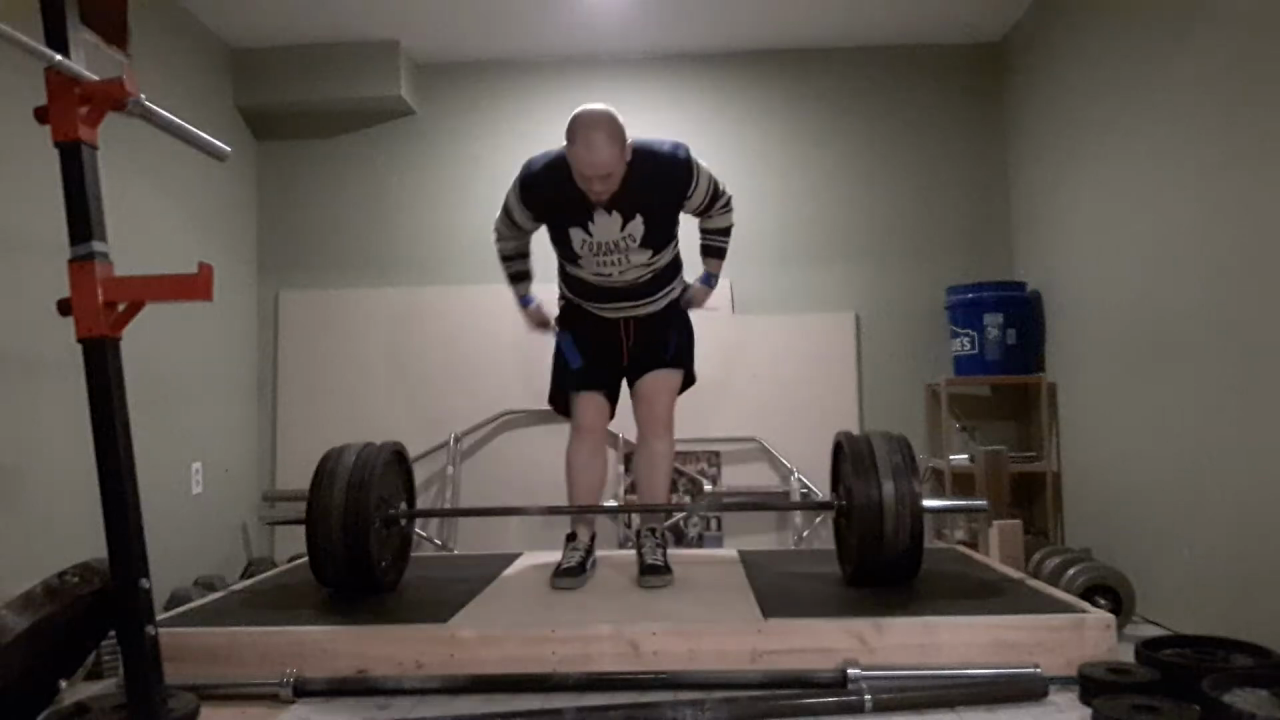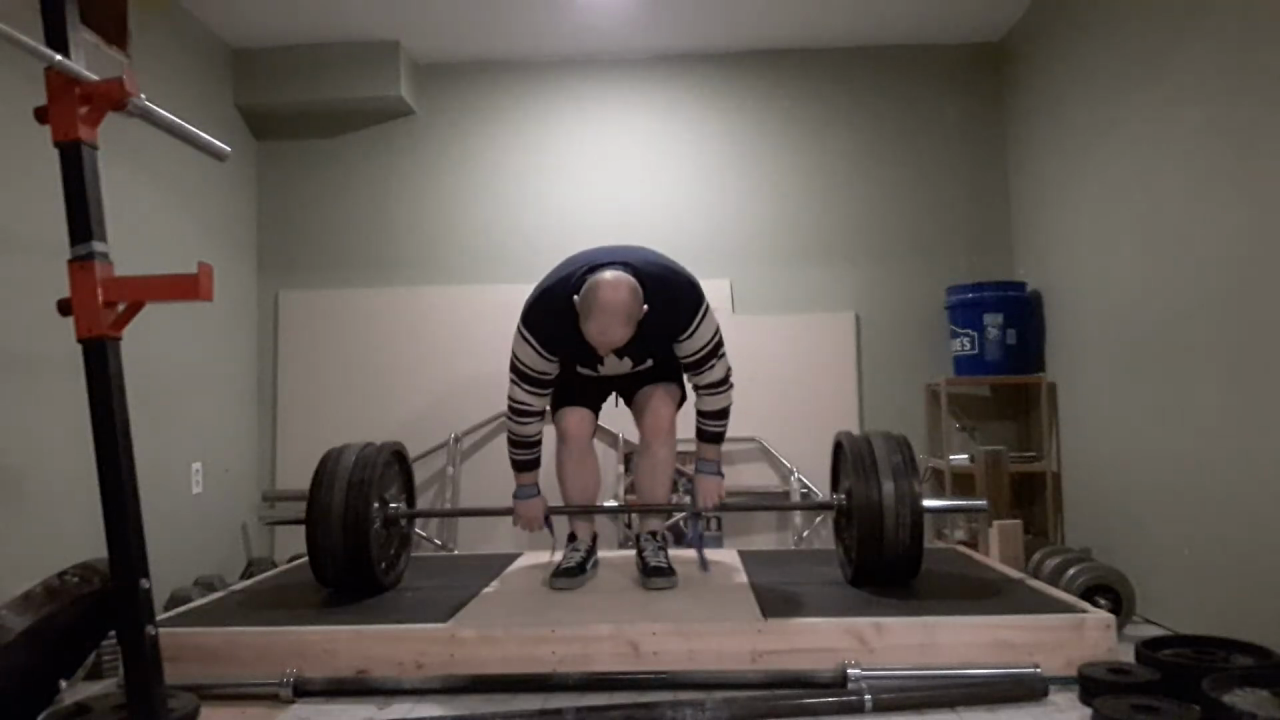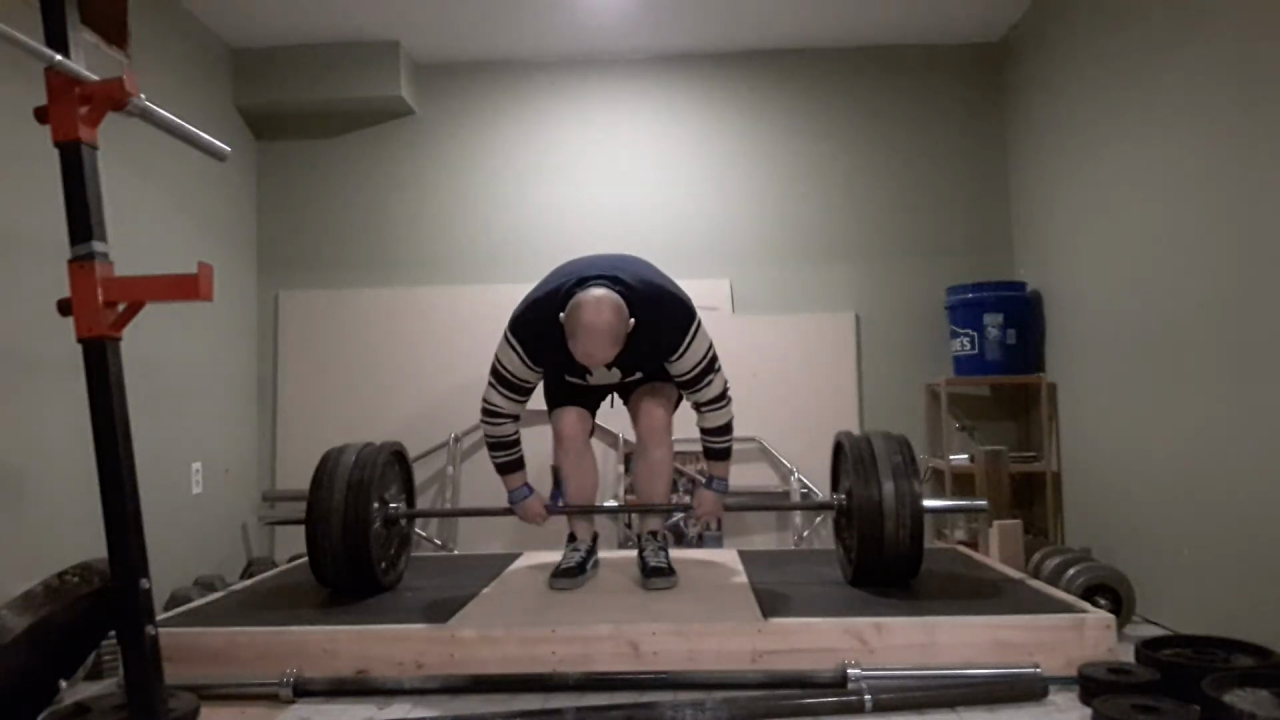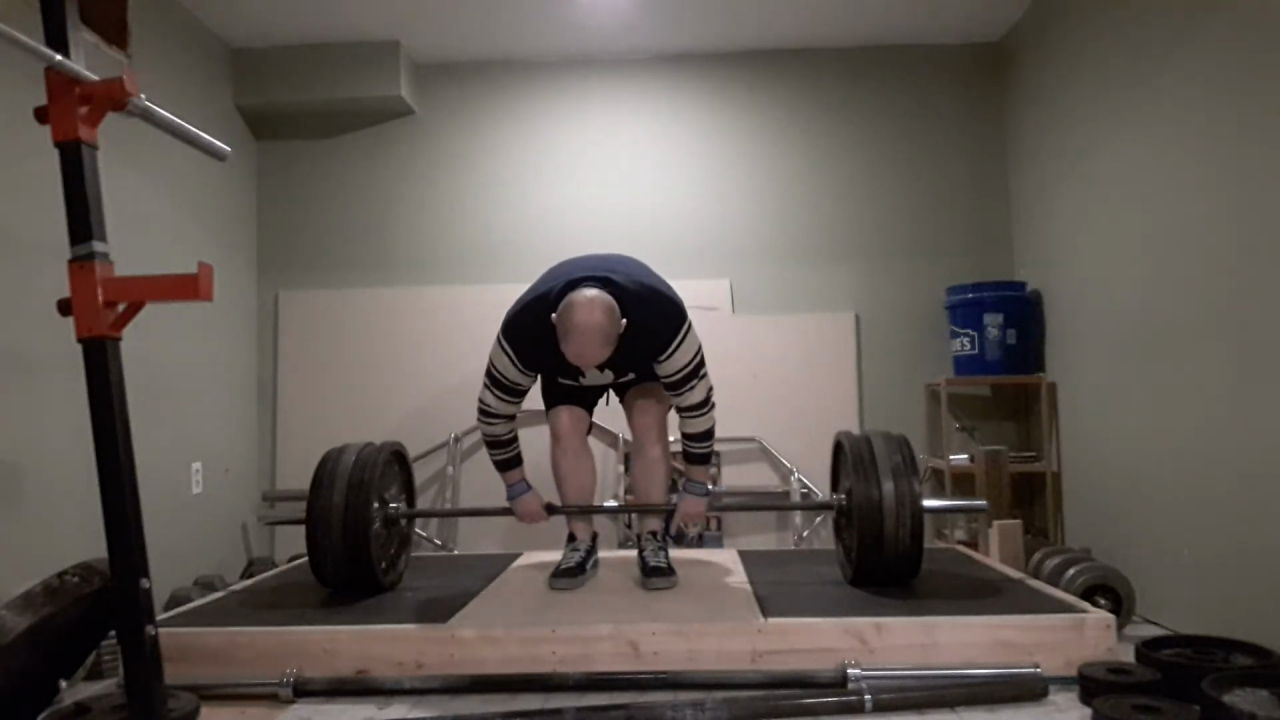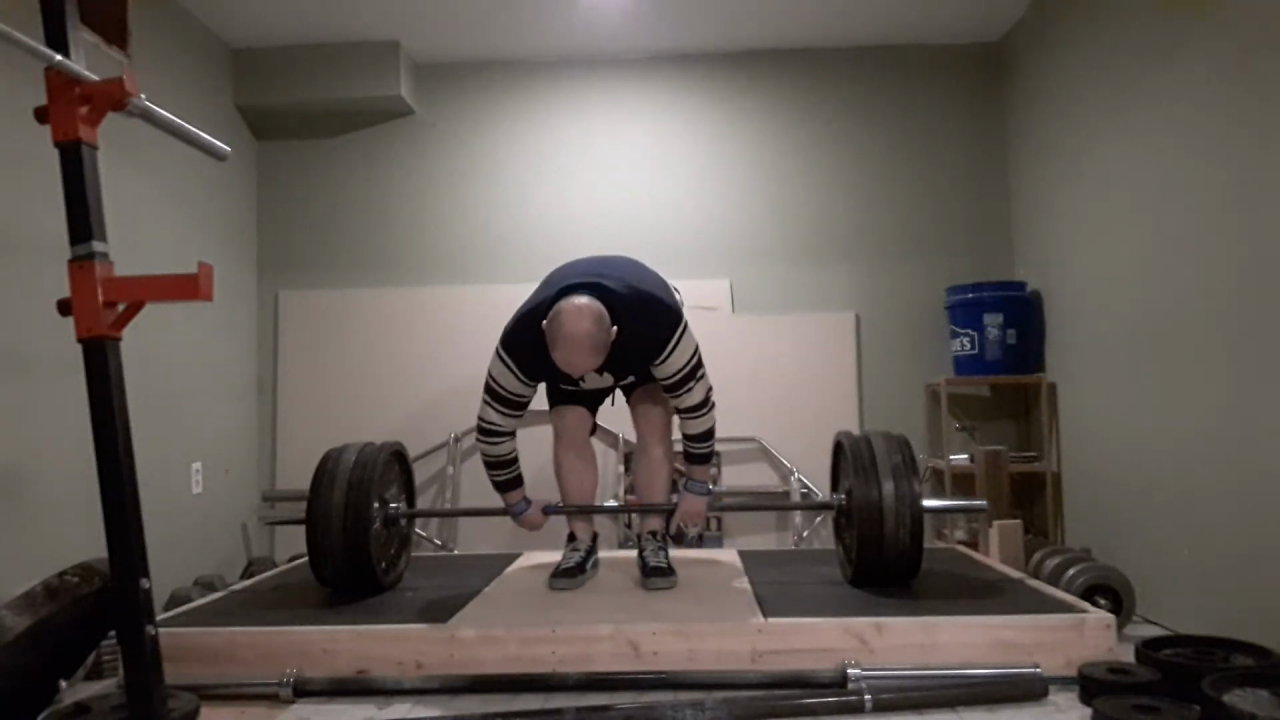
dt=1s
person 1, frame 1
left shoulder: (671, 166)
right shoulder: (538, 180)
left elbow: (718, 209)
right elbow: (510, 236)
left wrist: (709, 276)
right wrist: (525, 299)
left hip: (660, 315)
right hip: (586, 320)
left knee: (656, 420)
right knee: (588, 422)
left ankle: (651, 538)
right ankle: (581, 540)
person 1, frame 2
left shoulder: (679, 296)
right shoulder: (544, 313)
left elbow: (714, 381)
right elbow: (525, 406)
left wrist: (709, 469)
right wrist: (526, 489)
left hip: (653, 358)
left knee: (659, 421)
right knee: (573, 430)
left ankle: (651, 540)
right ankle: (582, 541)
person 1, frame 3
left shoulder: (670, 314)
right shoulder: (532, 323)
left elbow: (713, 398)
right elbow: (498, 410)
left wrist: (716, 484)
right wrist: (518, 491)
left hip: (648, 360)
left knee: (654, 422)
right knee: (568, 429)
left ankle: (652, 541)
right ankle: (582, 541)
person 1, frame 4
left shoulder: (662, 316)
right shoulder: (525, 327)
left elbow: (697, 403)
right elbow: (494, 411)
left wrist: (696, 486)
right wrist: (517, 488)
left hip: (642, 356)
left knee: (649, 424)
right knee: (566, 430)
left ankle: (652, 540)
right ankle: (581, 542)
person 1, frame 5
left shoulder: (658, 320)
right shoulder: (522, 339)
left elbow: (696, 404)
right elbow: (494, 426)
left wrist: (697, 486)
right wrist: (518, 504)
left hip: (644, 349)
right hip: (568, 346)
left knee: (654, 424)
right knee: (568, 430)
left ankle: (653, 540)
right ankle: (582, 542)
